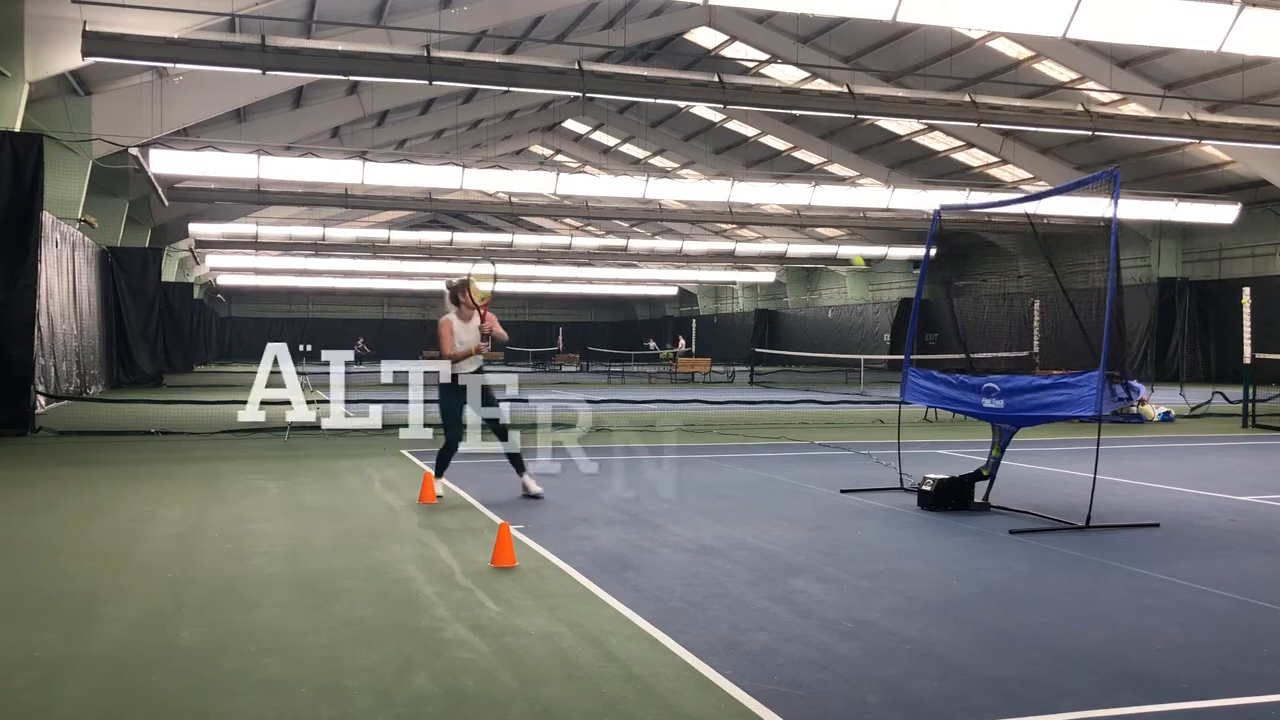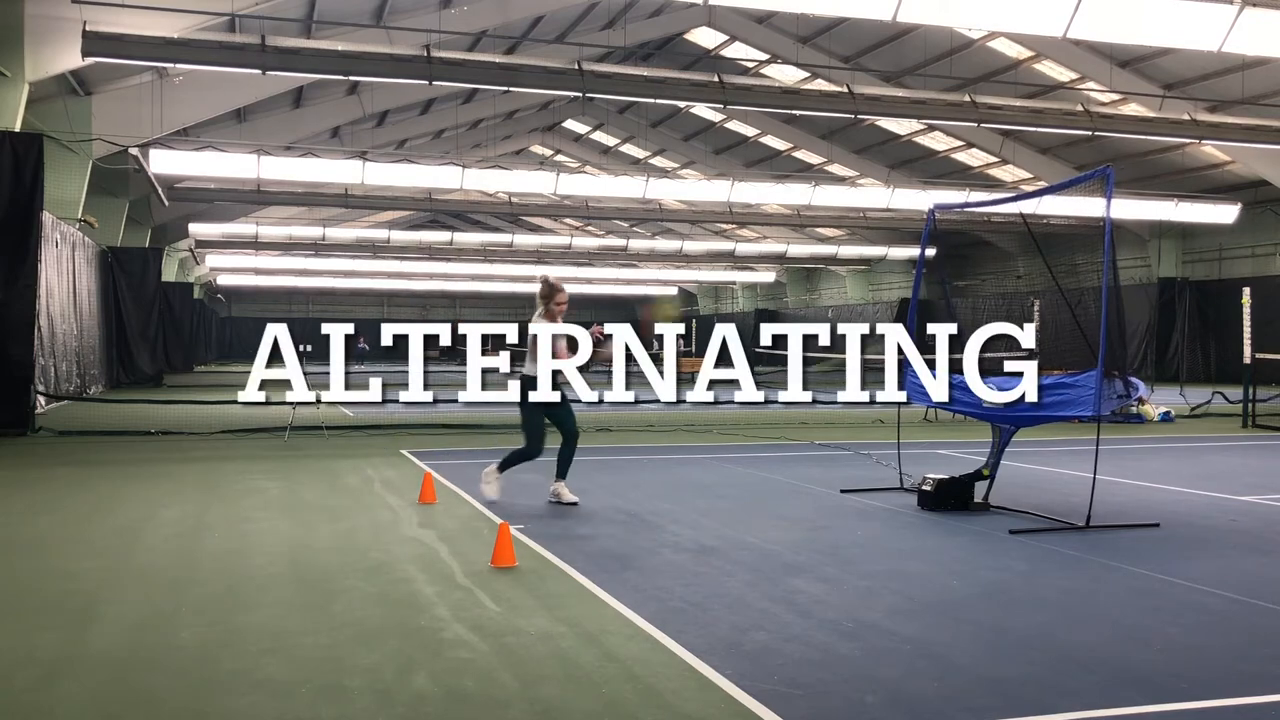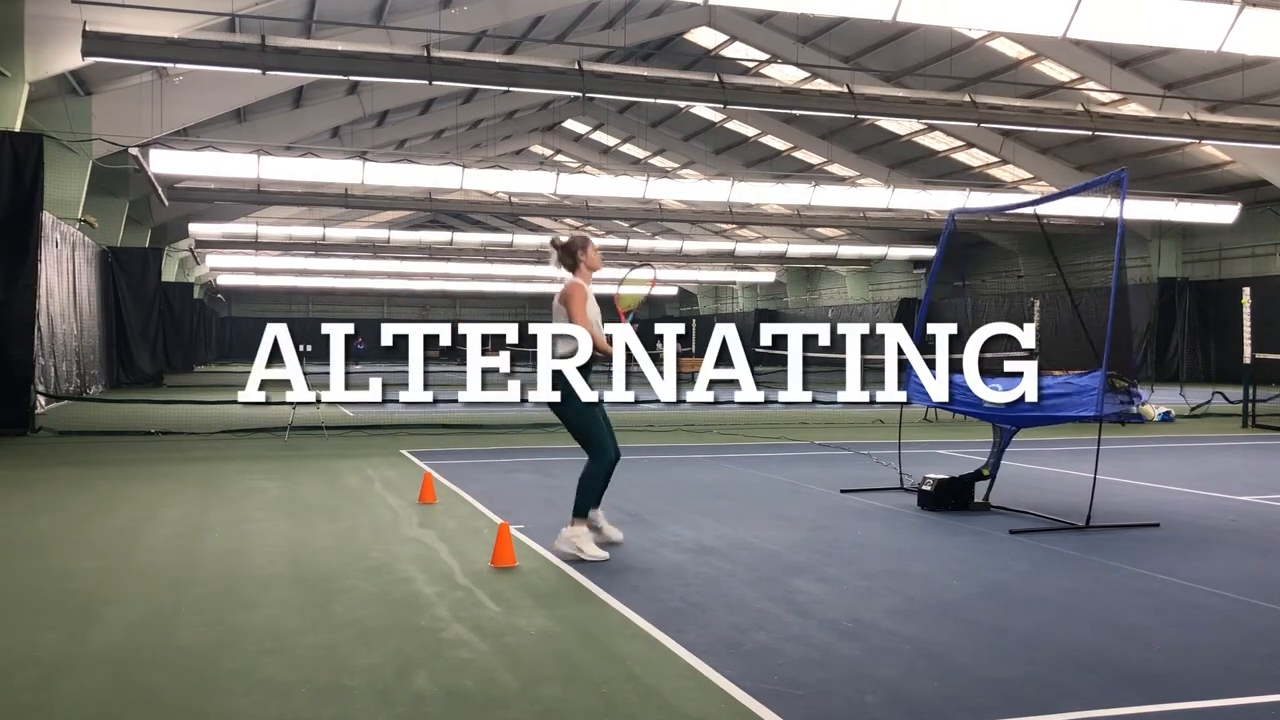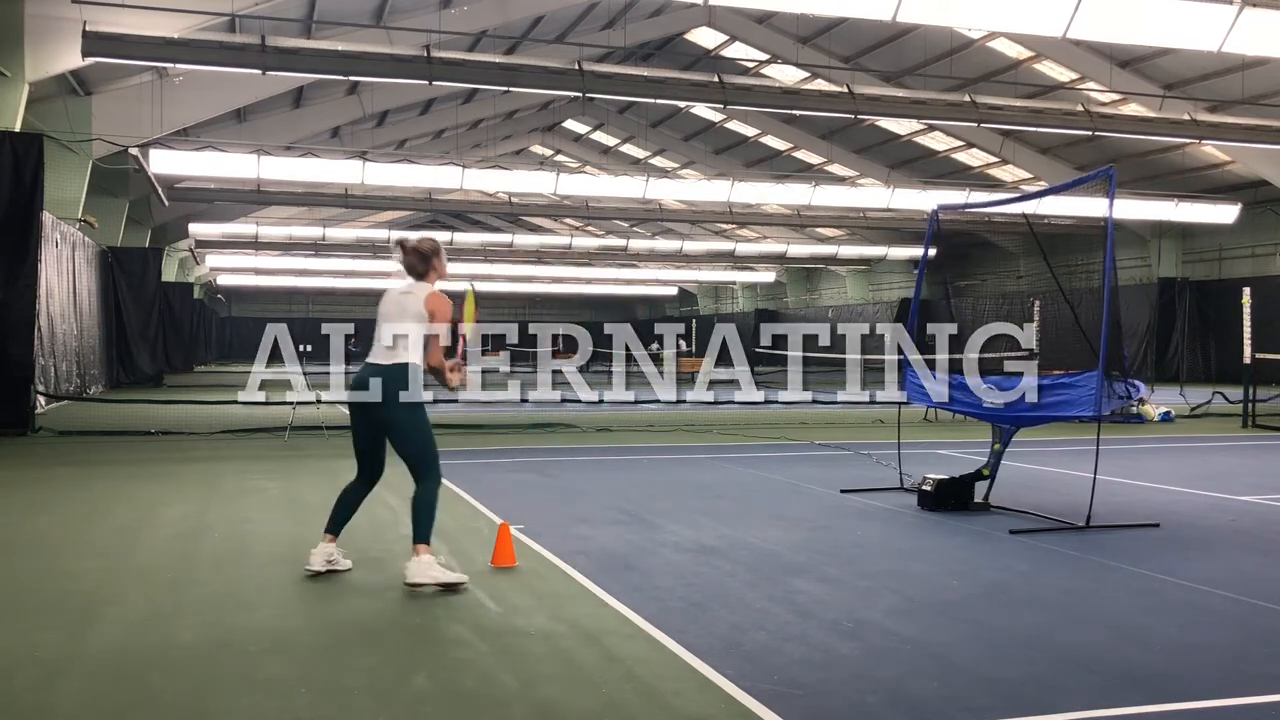
dt=1s
person 1, frame 1
left shoulder: (485, 317)
right shoulder: (447, 322)
left elbow: (503, 337)
right elbow: (448, 355)
left wrist: (492, 331)
right wrist: (472, 350)
right hip: (452, 383)
left knee: (503, 431)
right knee: (453, 441)
left ankle: (524, 479)
right ankle: (437, 480)
person 1, frame 2
left shoulder: (552, 317)
left elbow: (562, 341)
left wrist: (587, 333)
right hip: (534, 387)
left knee: (571, 434)
right knee: (534, 448)
left ankle: (558, 486)
right ankle: (494, 472)
person 1, frame 3
left shoulder: (581, 290)
right shoulder: (575, 288)
right elbow: (587, 340)
left wrist: (614, 339)
right wrist: (616, 352)
left hip: (576, 381)
right hip: (566, 382)
left knee: (610, 453)
right knee: (602, 454)
left ankle: (591, 516)
right ankle: (575, 531)
person 1, frame 4
left shoulder: (390, 296)
right shoulder: (437, 301)
right elbow: (433, 360)
left wrist: (442, 367)
right wrist: (447, 378)
left hip: (365, 384)
right hip: (396, 390)
left knee: (367, 474)
right knee: (429, 475)
left ankle: (325, 550)
right ankle: (421, 560)
